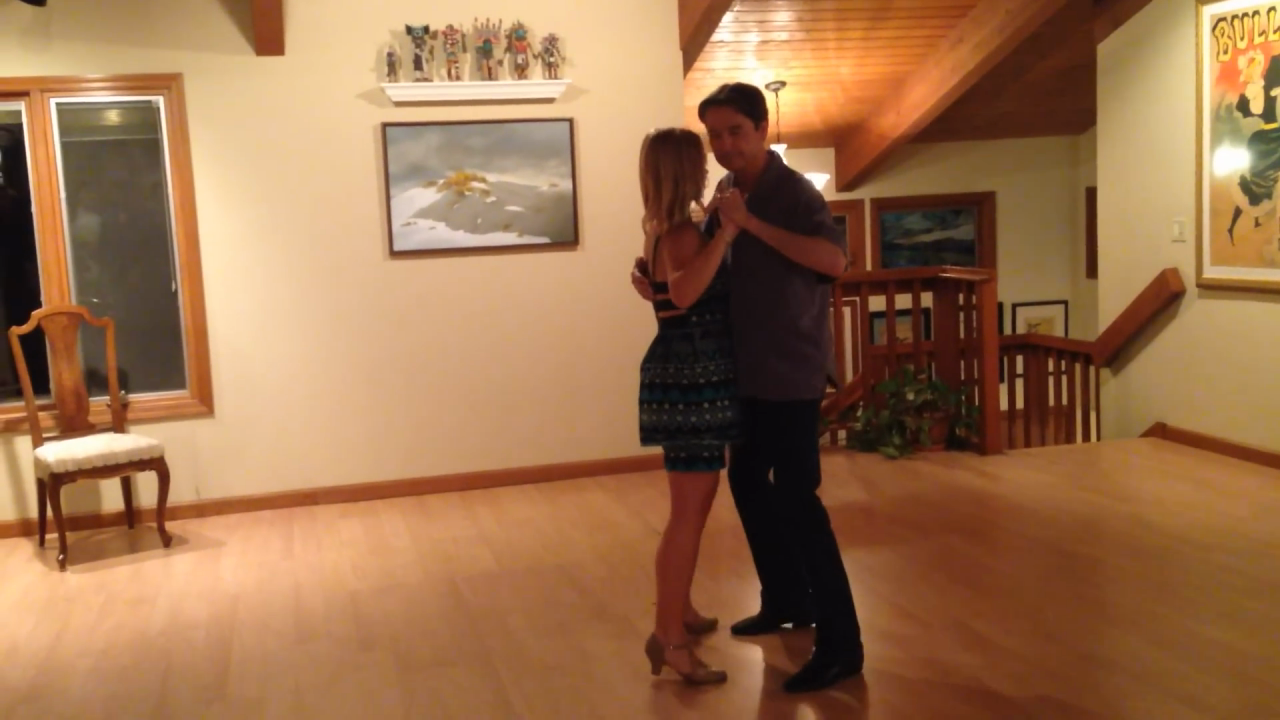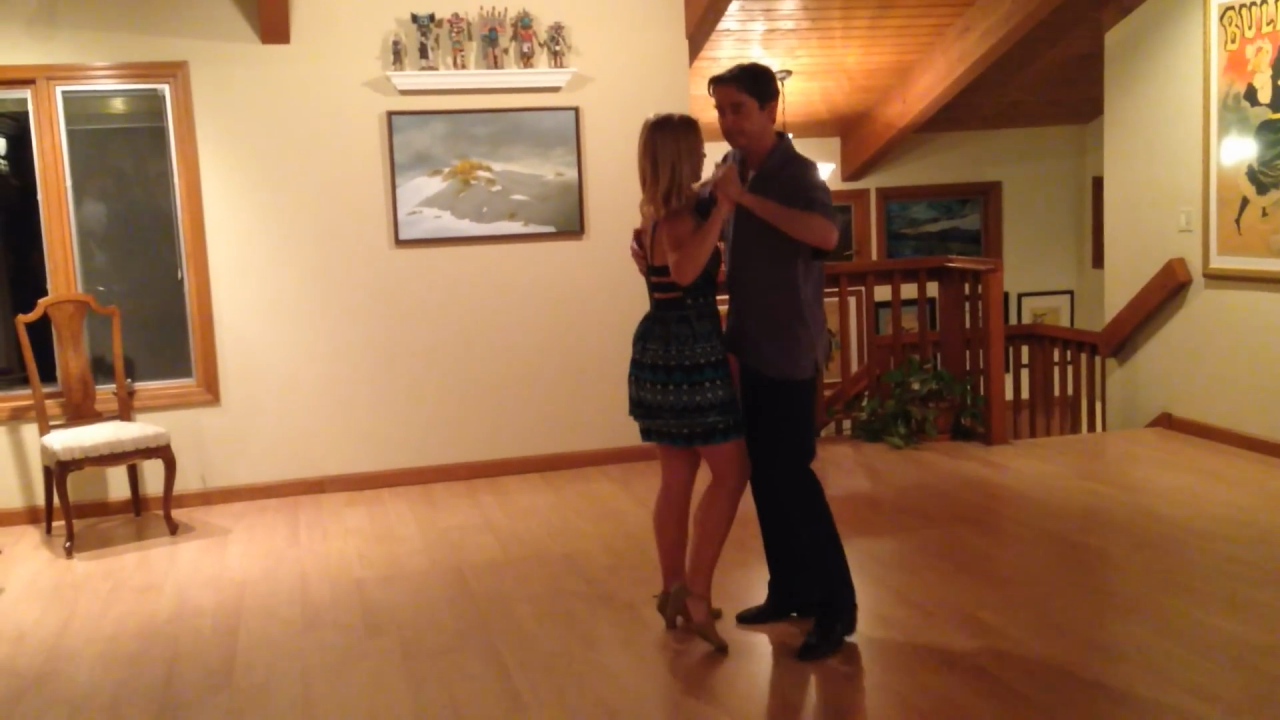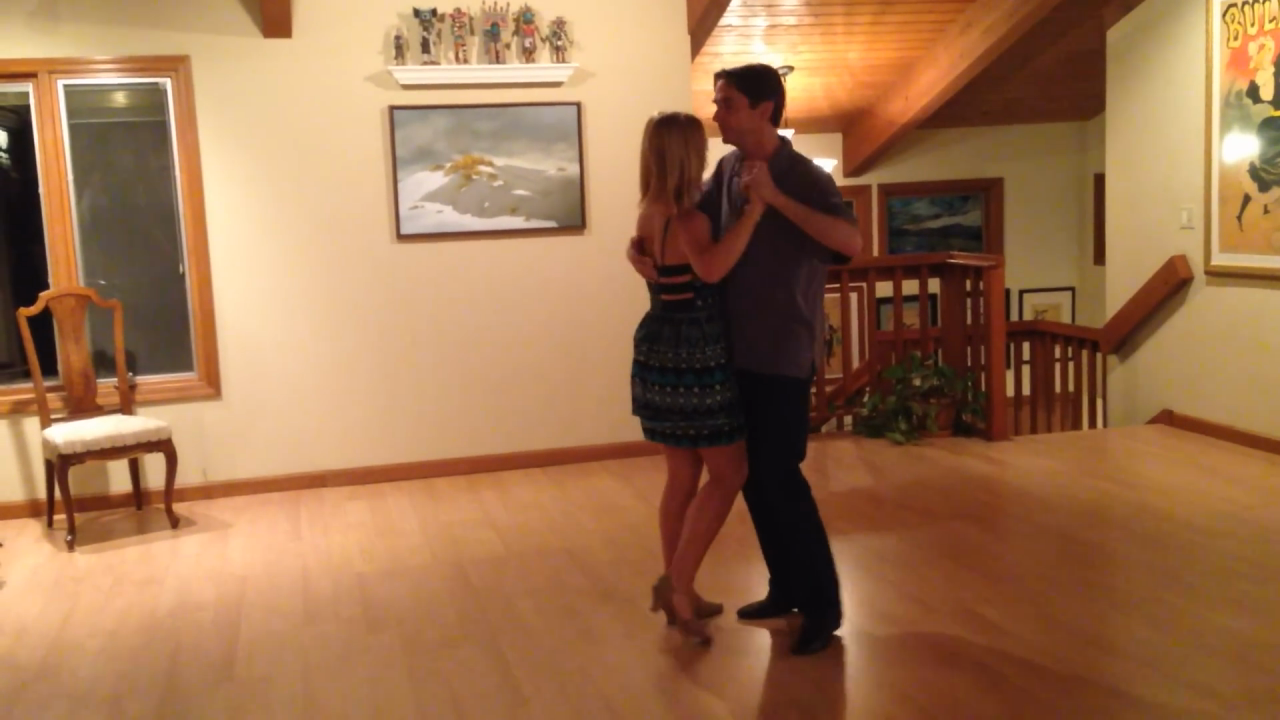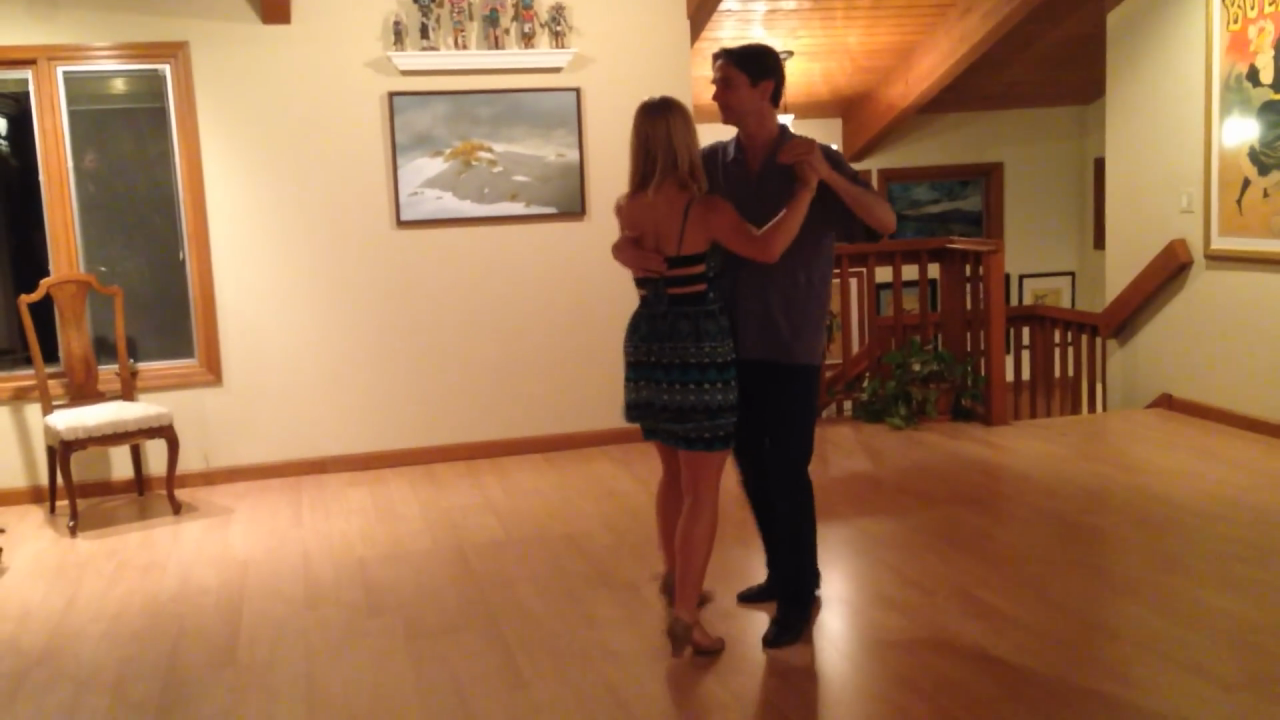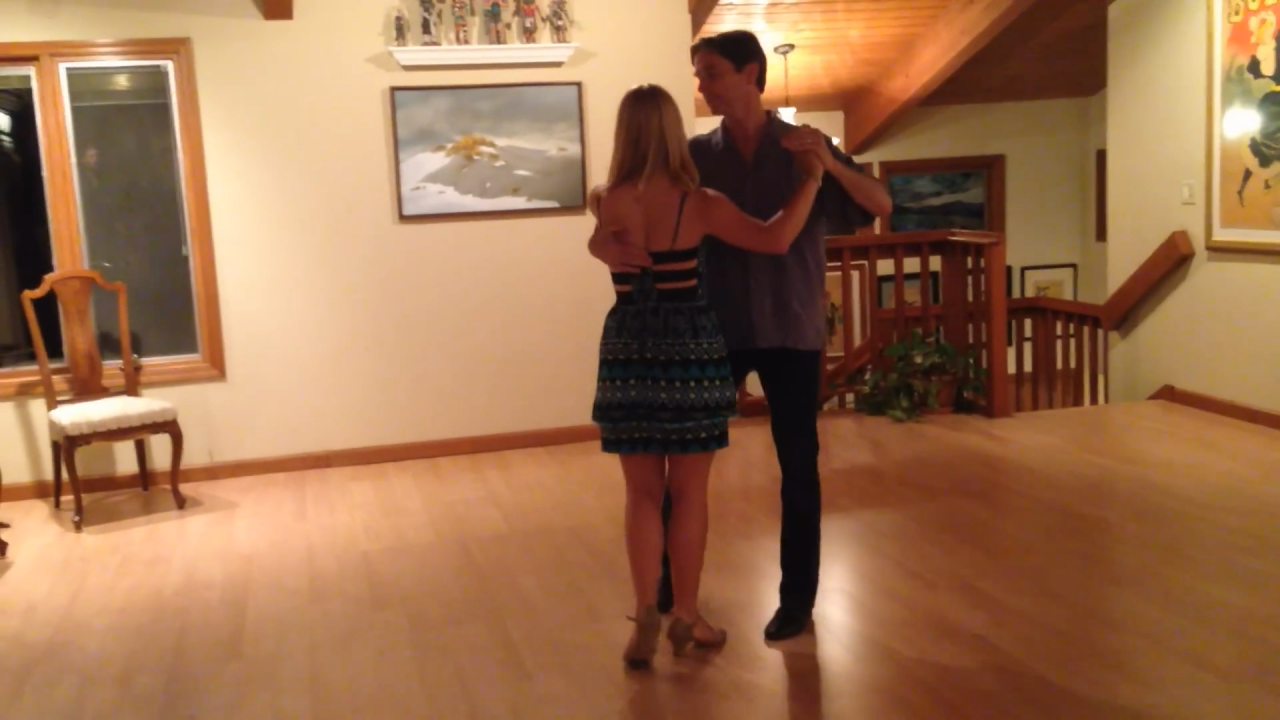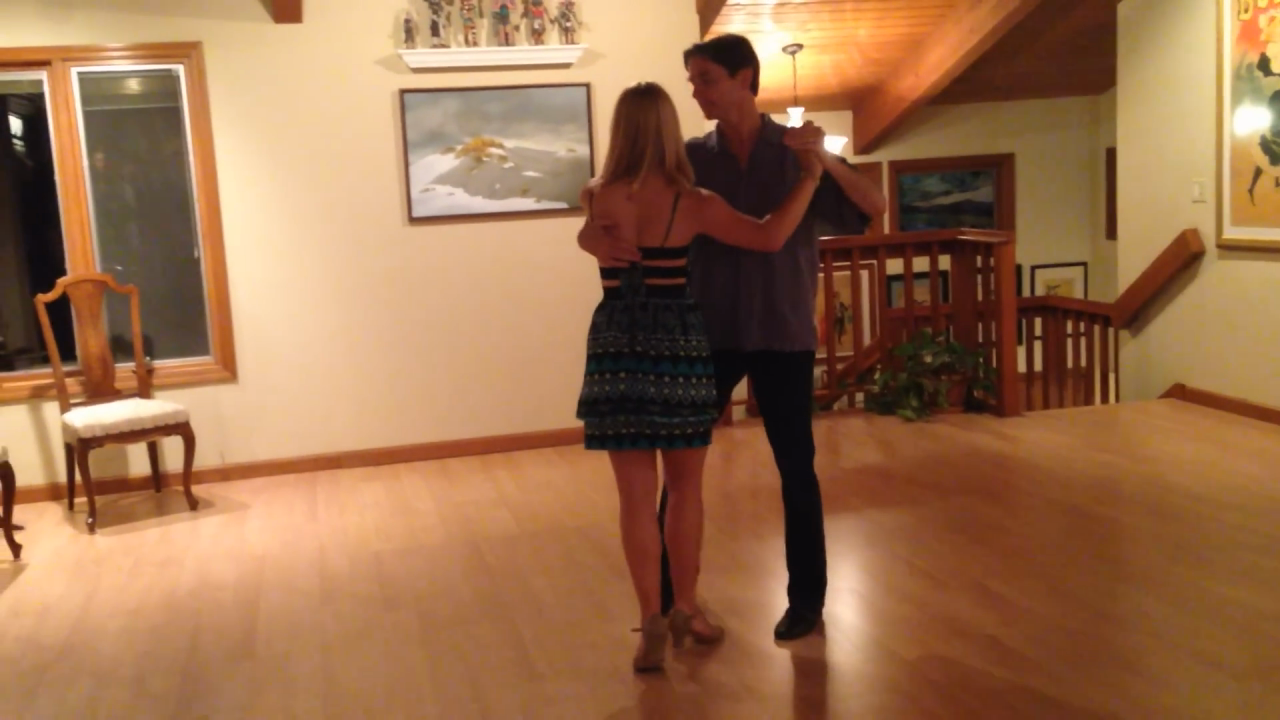
dt=0.4s
person 1, frame 1
left shoulder: (794, 191)
right shoulder: (730, 190)
left elbow: (834, 260)
left wrist: (750, 223)
right wrist: (648, 268)
left hip: (791, 372)
right hip: (748, 370)
left knee: (796, 499)
right knee: (746, 481)
left ankle: (840, 642)
right ankle: (787, 600)
person 1, frame 2
left shoulder: (797, 173)
right shoulder: (734, 163)
left elbow: (826, 235)
left wrist: (745, 197)
left hip: (790, 351)
right hip: (752, 347)
left knee: (792, 473)
right knee: (762, 467)
left ankle: (836, 607)
right ankle: (791, 589)
person 1, frame 3
left shoulder: (806, 178)
right shoulder: (727, 169)
left elbow: (851, 242)
left wrist: (776, 199)
right wrist: (641, 248)
left hip: (784, 354)
right hip: (740, 350)
left knee: (779, 474)
right knee: (752, 473)
left ankle: (822, 602)
right ankle: (789, 587)
person 1, frame 4
left shoulder: (817, 160)
right shoulder: (712, 162)
left elbow: (885, 221)
left wrist: (826, 175)
right wrist: (626, 244)
left hip: (792, 343)
right hip: (733, 340)
left knee: (788, 468)
right knee: (750, 461)
left ankle: (797, 597)
right ankle: (790, 572)
person 1, frame 5
left shoulder: (805, 146)
right shoulder: (695, 155)
left elbow: (880, 206)
left wrist: (828, 162)
right wrist: (603, 240)
left hip: (792, 330)
right hip: (717, 329)
left knee: (797, 464)
left ankle: (797, 595)
right ankle: (678, 563)
person 1, frame 6
left shoulder: (797, 150)
right shoulder: (689, 158)
left elbow: (874, 206)
left wrist: (828, 162)
right wrist: (594, 233)
left hip: (784, 334)
right hip: (710, 333)
left knee: (796, 465)
left ankle: (806, 595)
right ankle: (672, 573)
person 2, frame 1
left shoulder: (663, 229)
right shoulder: (681, 234)
right elbow: (683, 294)
right wrist: (726, 233)
left hip: (679, 375)
right hip: (691, 379)
left knee: (692, 502)
right knee: (690, 511)
left ankle: (676, 610)
right ankle: (667, 639)
person 2, frame 2
left shoulder: (655, 212)
right shoulder: (679, 218)
right elbow: (683, 272)
right wrist: (720, 212)
left hip: (659, 353)
right hip: (688, 357)
left knee: (676, 478)
right knee: (731, 473)
left ankle: (675, 591)
right ankle: (694, 590)
person 2, frame 3
left shoulder: (649, 212)
right shoulder: (688, 219)
right elbow: (711, 269)
right wrist: (753, 210)
left hip: (658, 350)
right hip: (694, 356)
left knee: (682, 476)
right knee: (729, 475)
left ankle: (676, 587)
right ankle: (677, 583)
person 2, frame 4
left shoulder: (627, 209)
right shoulder: (704, 209)
right elbow: (765, 250)
right wrist: (805, 189)
left hip: (647, 347)
right hip: (700, 351)
left knee: (675, 472)
right knee: (702, 490)
left ankle: (675, 578)
right ankle: (684, 616)
person 2, frame 5
left shoulder: (604, 202)
right shoulder: (698, 203)
right elbow: (774, 240)
right wrist: (811, 177)
left hip: (627, 349)
right hip: (689, 348)
left knee: (642, 494)
right knee: (689, 491)
left ankle: (645, 618)
right ankle: (685, 616)
person 2, frame 6
left shoulder: (595, 198)
right shoulder: (690, 203)
right elbow: (769, 237)
right wrist: (809, 176)
left hip: (615, 348)
right hip: (678, 345)
left knee: (635, 494)
right knee: (685, 484)
left ankle: (652, 624)
right ankle: (684, 607)
